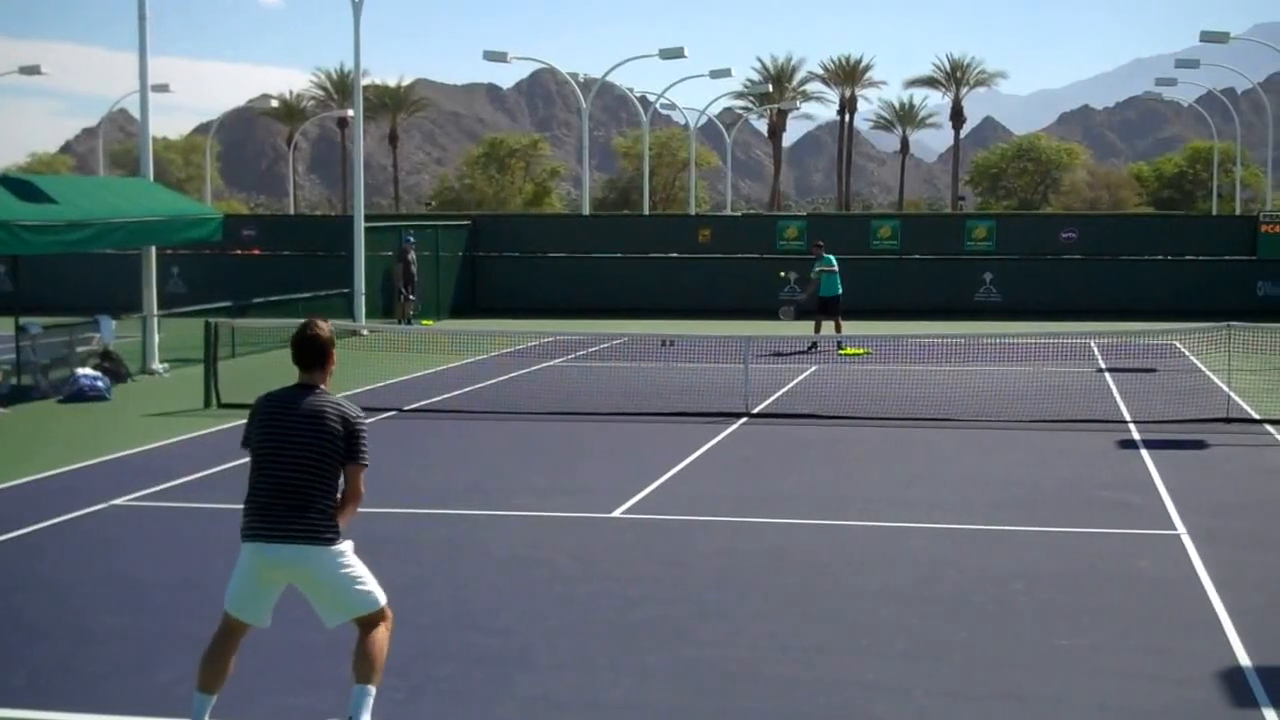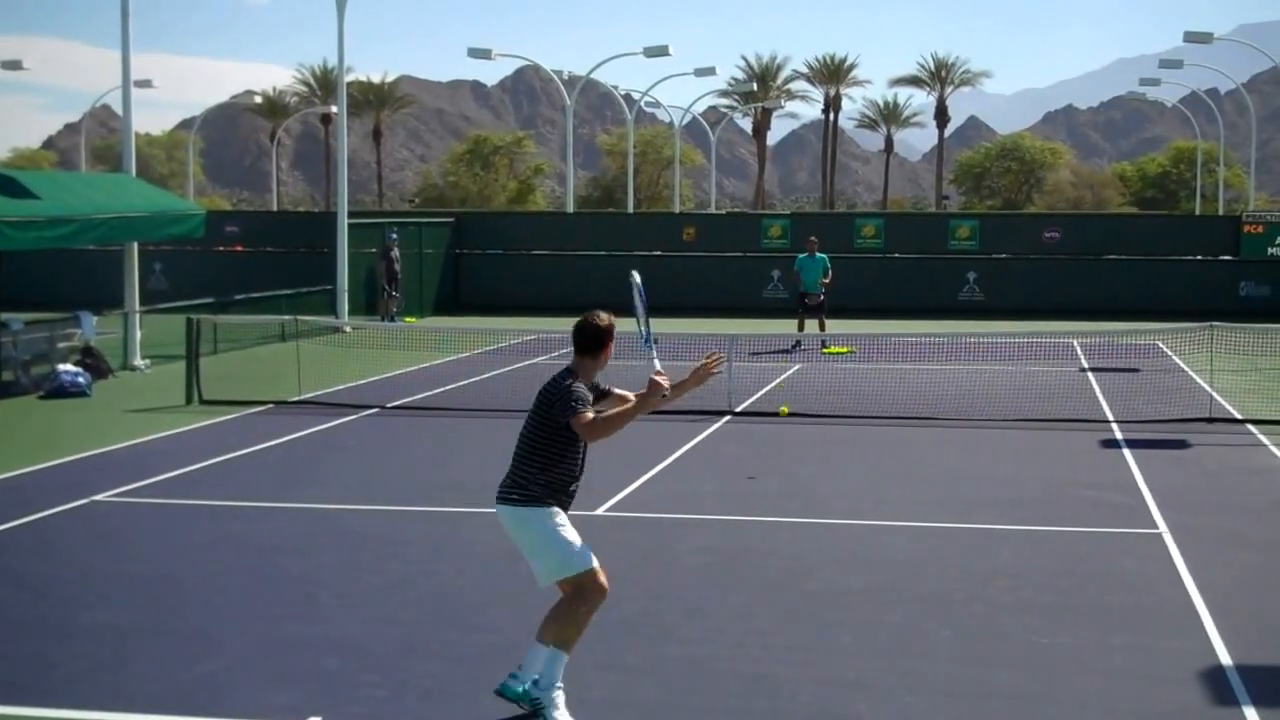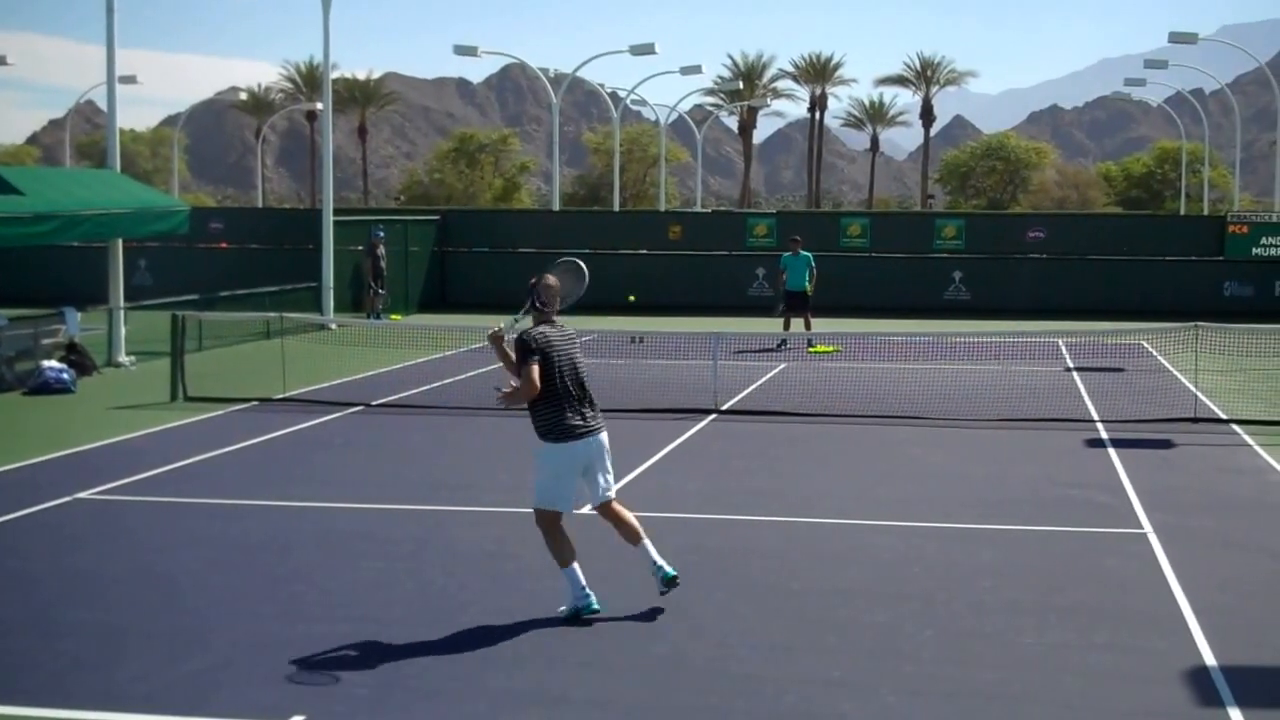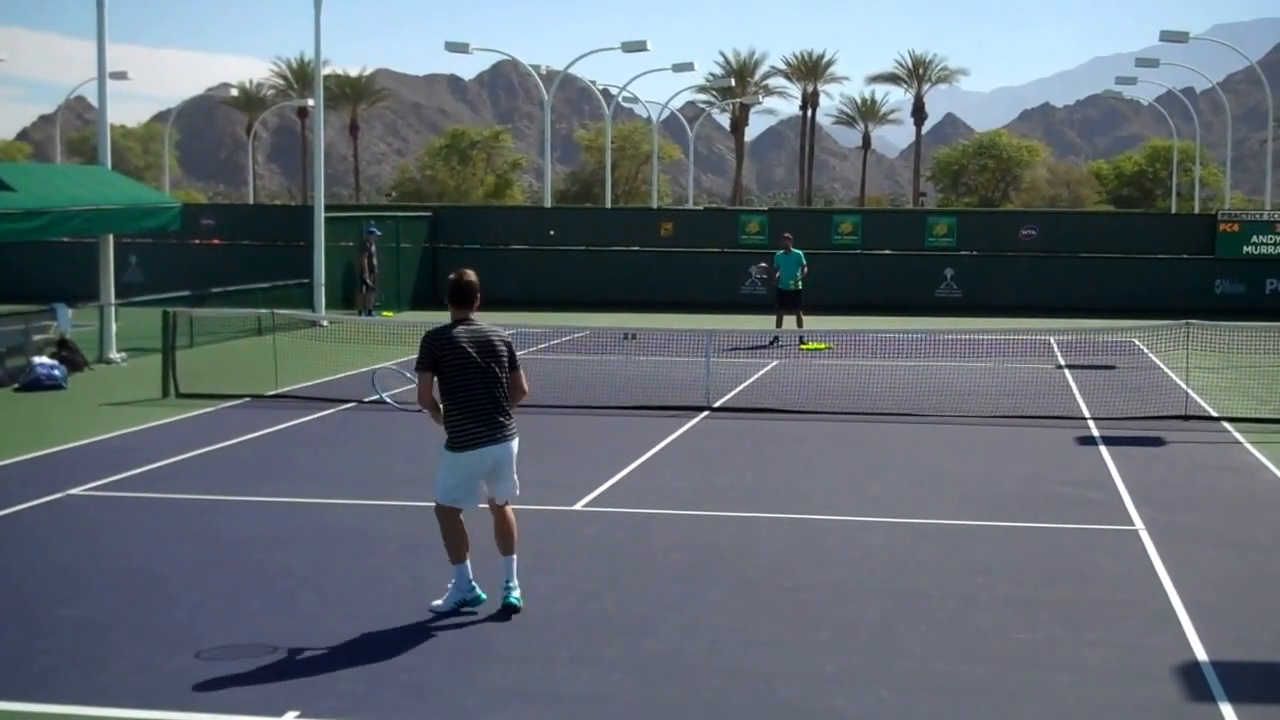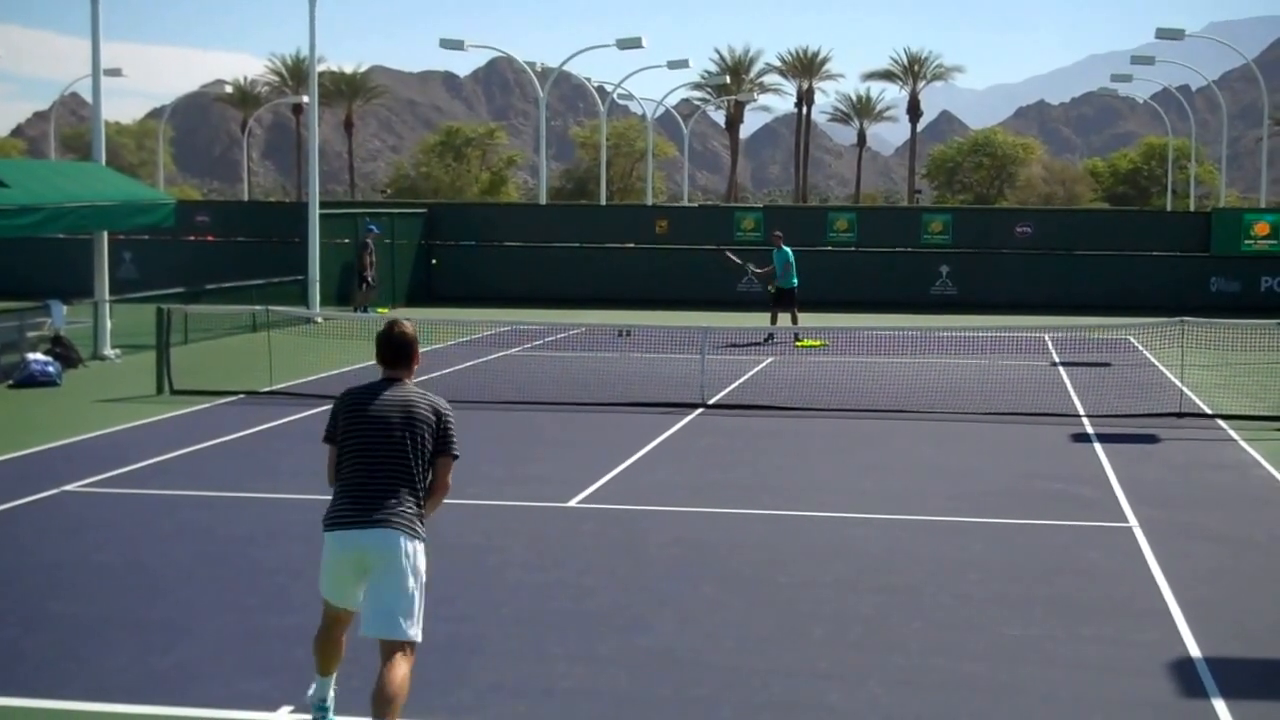
dt=1s
person 1, frame 1
left shoulder: (265, 406)
right shoulder: (350, 416)
left elbow: (259, 473)
right elbow: (355, 492)
left hip: (260, 541)
right hip: (318, 547)
left knee: (230, 630)
right knee: (378, 621)
person 1, frame 2
left shoulder: (583, 387)
right shoulder: (570, 389)
left elbow: (635, 404)
right elbow: (593, 431)
left wrist: (690, 383)
right wrist: (643, 399)
left hip: (539, 507)
right hip: (529, 509)
left knee: (580, 591)
right knee: (592, 588)
left ankle: (524, 681)
person 1, frame 3
left shoulder: (527, 337)
right shoulder: (564, 333)
left elbow: (530, 387)
left wrist: (513, 398)
right wrist: (502, 351)
left hip: (559, 443)
right hip: (594, 434)
left knee: (547, 518)
right knee: (608, 507)
left ankle: (582, 597)
right ankle: (658, 566)
person 1, frame 4
left shoulder: (435, 340)
right shoulder: (500, 337)
left elbow: (425, 398)
right elbow: (520, 391)
left wrist: (440, 416)
left hip: (464, 446)
right hip: (505, 440)
left knee: (447, 512)
right knee: (501, 508)
left ankle: (464, 588)
right ankle: (511, 587)
person 1, frame 5
left shoulder: (348, 400)
right shoulder: (436, 409)
left elbow: (333, 472)
right elbow: (442, 484)
left hip: (341, 530)
right hip: (396, 536)
left knee: (335, 618)
right knee: (397, 651)
